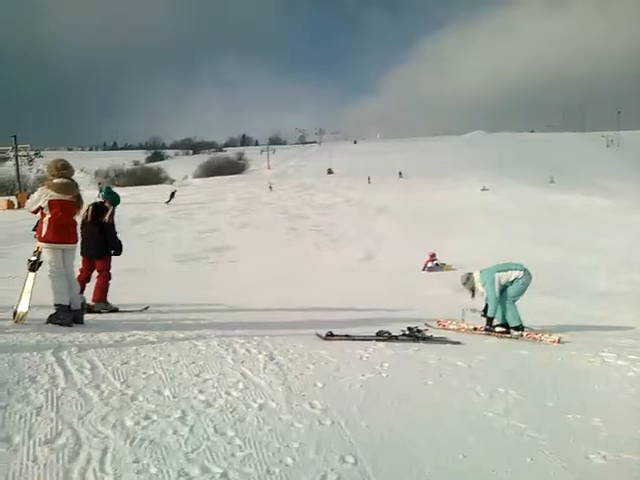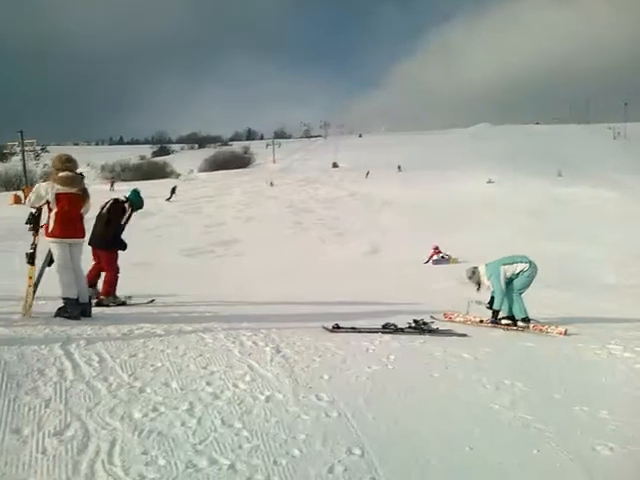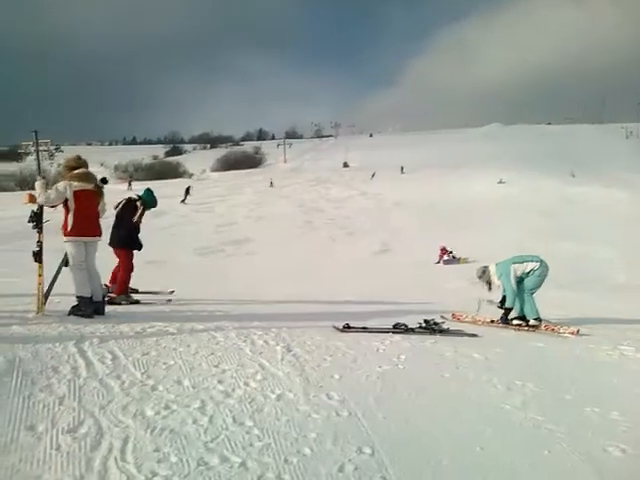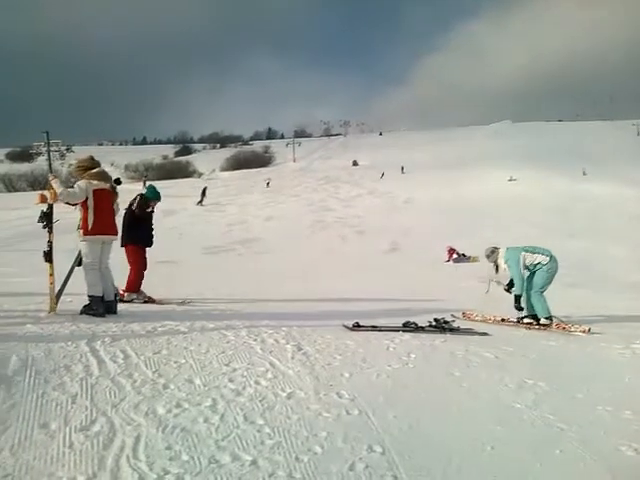
dt=0.4s
person 1, frame 1
left shoulder: (45, 191)
right shoulder: (75, 193)
left elbow: (30, 207)
left hip: (50, 238)
right hip: (70, 239)
left knee: (56, 273)
right knee: (69, 273)
left ankle: (63, 312)
right ankle: (76, 310)
person 1, frame 2
left shoulder: (50, 186)
right shoulder: (82, 188)
left elbow: (31, 201)
left wrist: (38, 187)
left hip: (58, 233)
right hip: (77, 233)
left knee: (64, 268)
right knee: (76, 267)
left ankle: (70, 306)
right ankle: (83, 303)
person 1, frame 3
left shoulder: (67, 185)
right shoulder: (96, 187)
left elbow: (45, 199)
right elbow: (101, 210)
left wrist: (40, 183)
left hip: (74, 232)
right hip: (93, 232)
left knee: (77, 266)
right knee: (90, 266)
left ankle: (85, 304)
right ankle: (97, 302)
person 1, frame 4
left shoulder: (86, 184)
right shoulder: (109, 186)
left elbow: (68, 196)
right elbow: (114, 209)
left wrist: (55, 182)
left hip: (92, 231)
right hip: (110, 231)
left knee: (91, 266)
right knee: (103, 266)
left ankle: (96, 304)
right ankle: (109, 302)
